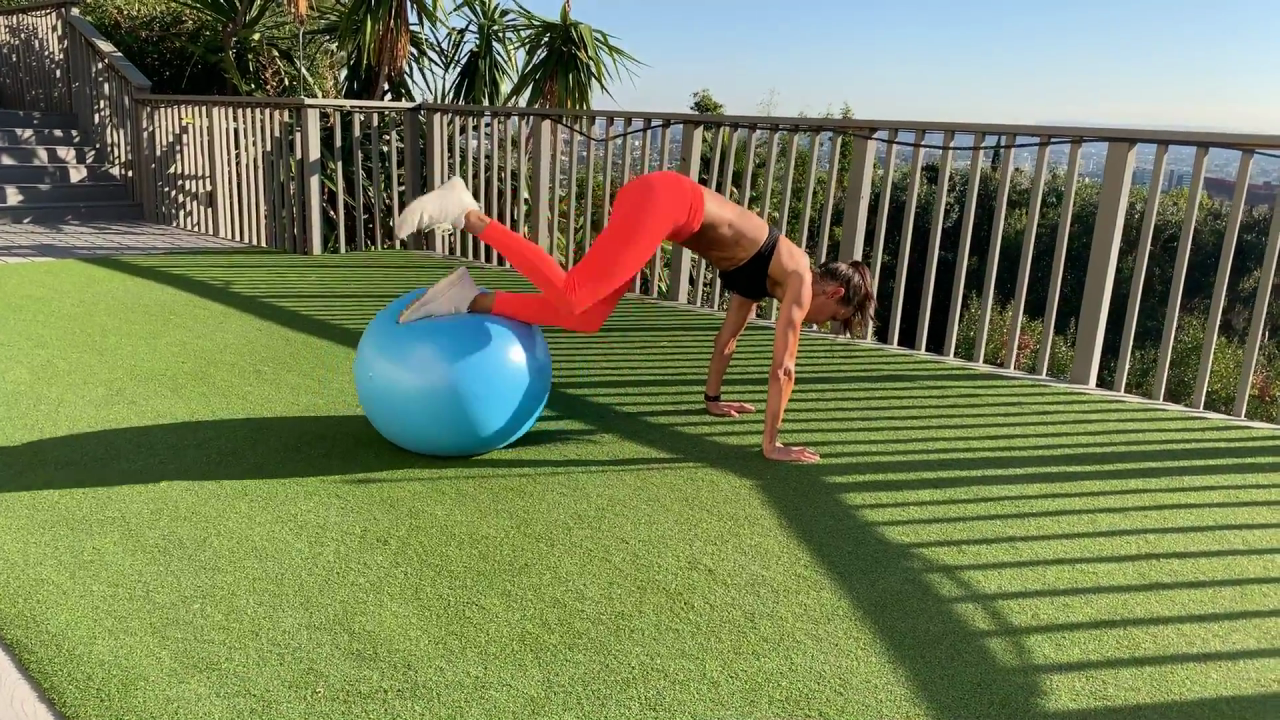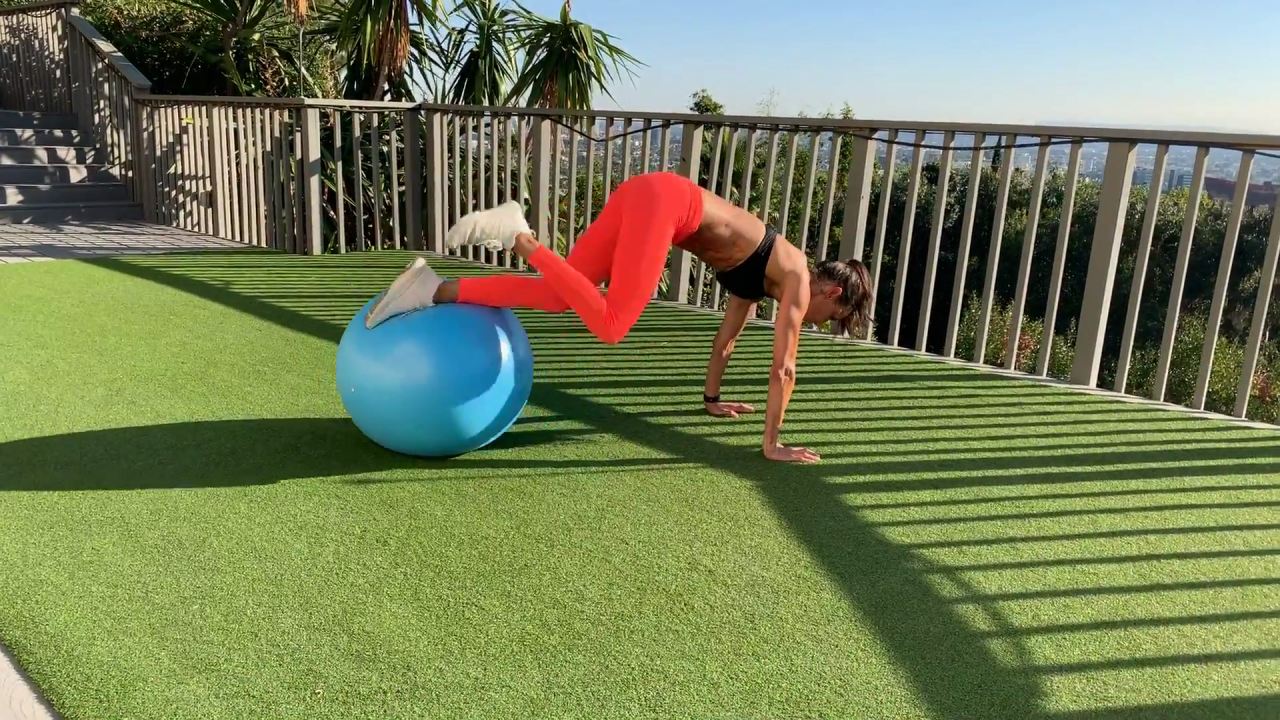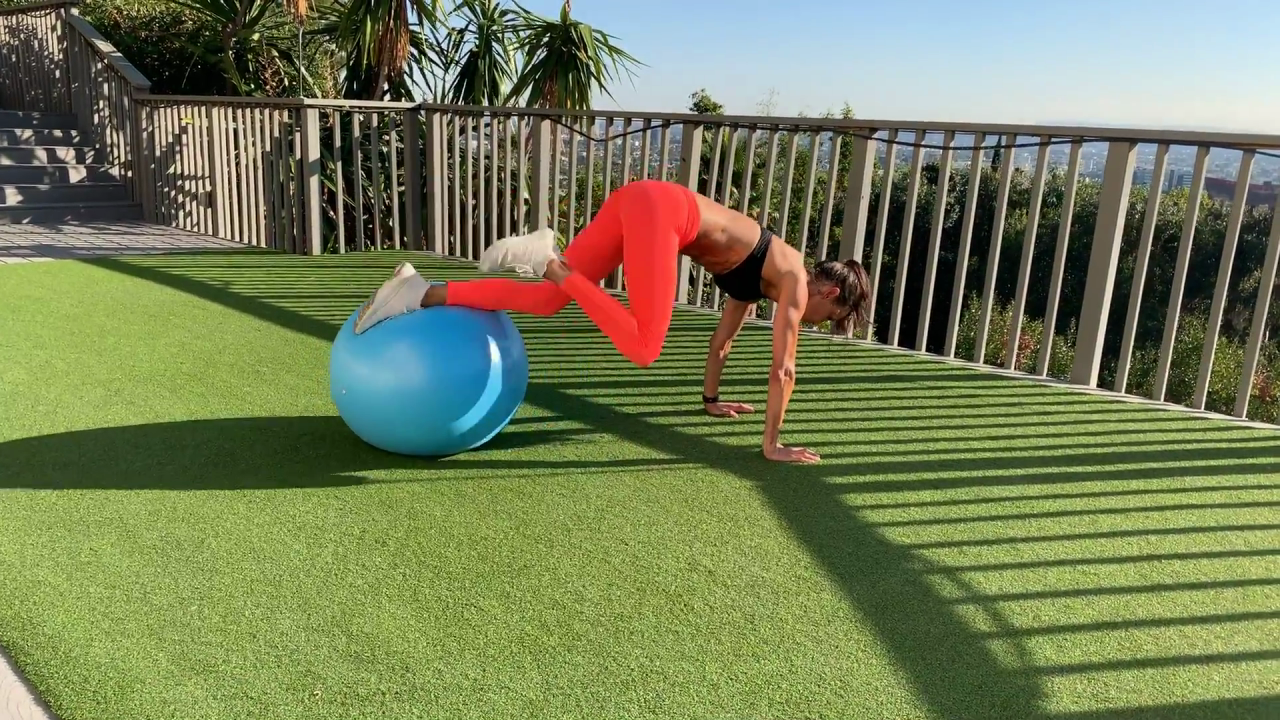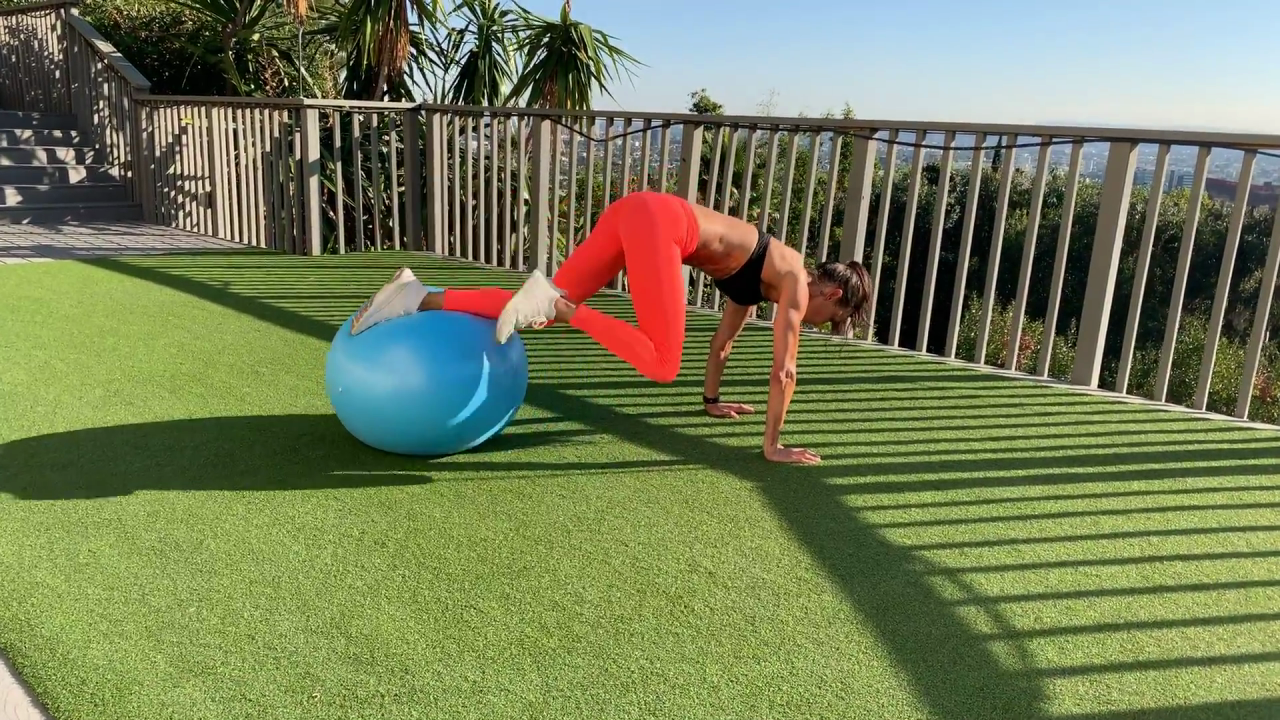
dt=0.1s
person 1, frame 1
left shoulder: (767, 277)
right shoulder: (799, 283)
left elbow: (729, 333)
right elbow: (783, 366)
left wrist: (713, 398)
right wrist: (773, 442)
left hip: (653, 197)
right hip: (664, 198)
left knee: (583, 317)
right knee: (568, 297)
left ankle: (467, 299)
right ankle: (468, 212)
person 1, frame 2
left shoulder: (762, 277)
right shoulder: (797, 280)
left elbow: (727, 334)
right elbow: (783, 368)
left wrist: (712, 399)
right wrist: (773, 443)
left hip: (645, 197)
right hip: (662, 200)
left knee: (559, 295)
right knee: (608, 326)
left ankle: (433, 289)
right ankle: (521, 234)
person 1, frame 3
left shoulder: (758, 277)
right shoulder: (795, 280)
left elbow: (723, 336)
right elbow: (782, 369)
left wrist: (711, 399)
right wrist: (772, 444)
left hip: (636, 201)
right hip: (656, 207)
left knee: (541, 299)
right knee: (641, 347)
left ankle: (422, 292)
right ankle: (549, 260)
person 1, frame 4
left shoulder: (759, 280)
right shoulder: (796, 282)
left elbow: (723, 337)
right elbow: (783, 371)
left wrist: (712, 400)
right wrist: (772, 445)
left hip: (633, 213)
right hip: (655, 222)
left knee: (549, 307)
right knee: (661, 365)
left ankle: (420, 298)
right ankle: (555, 300)
